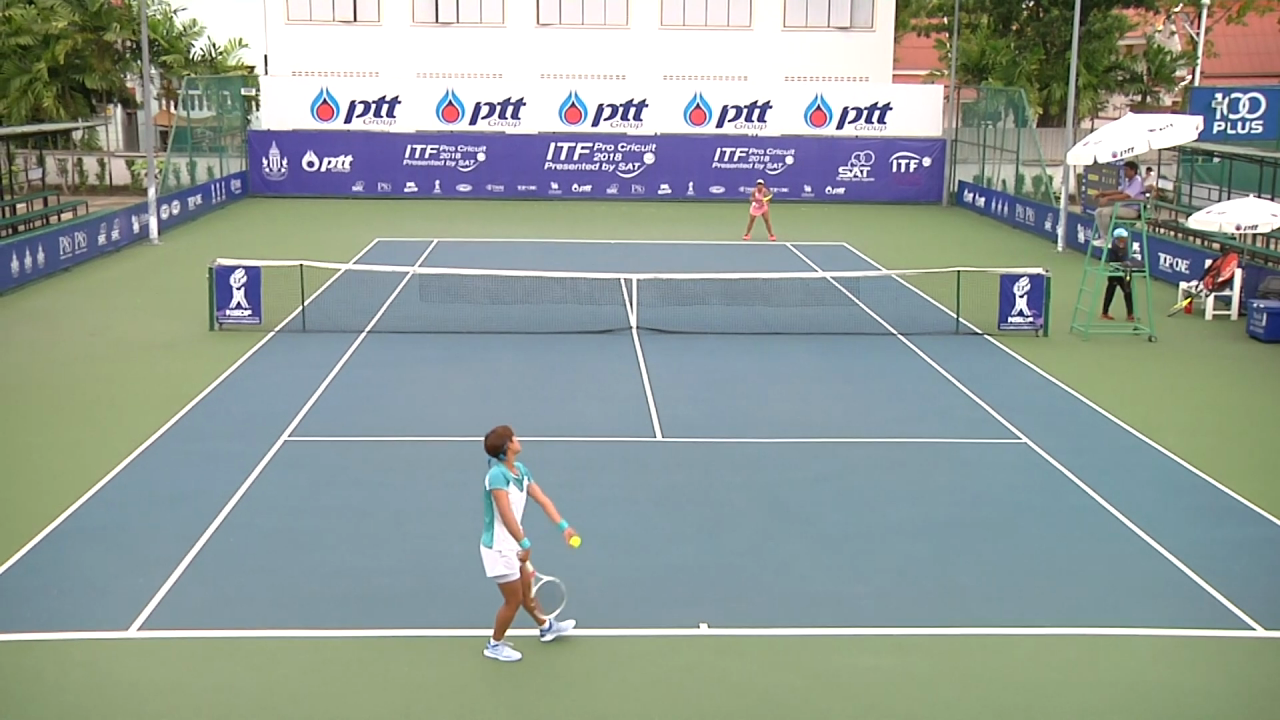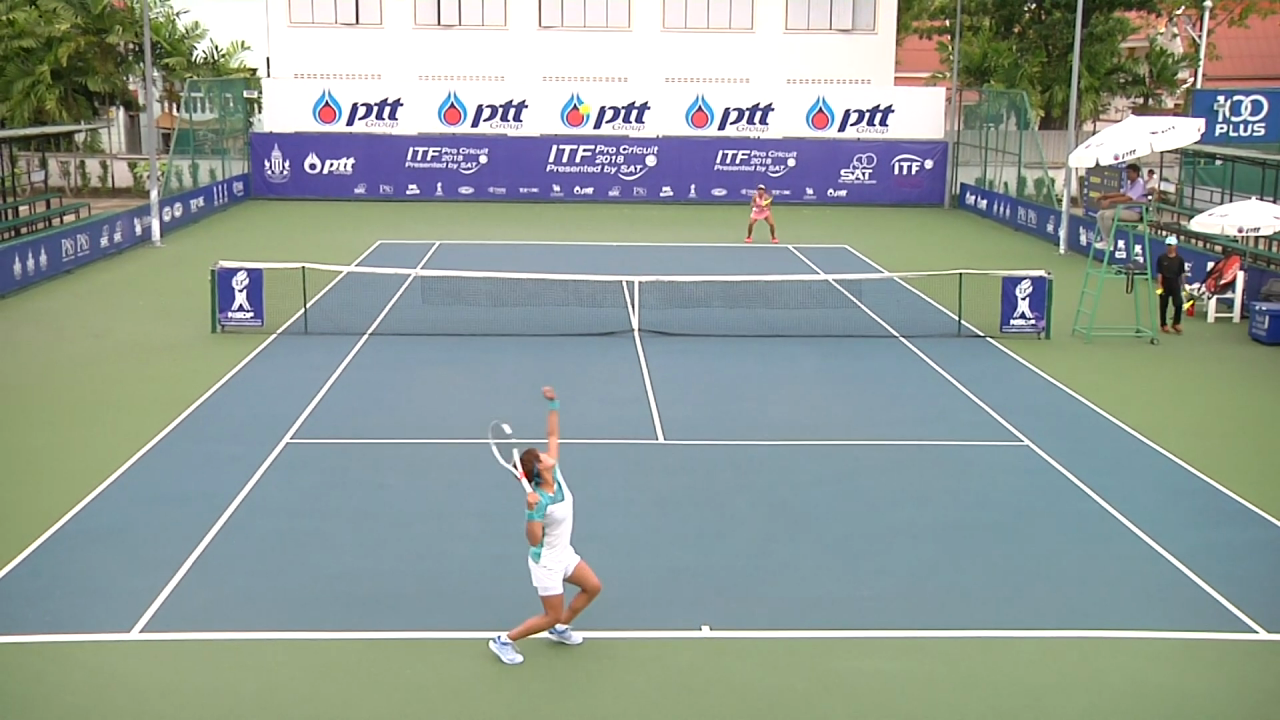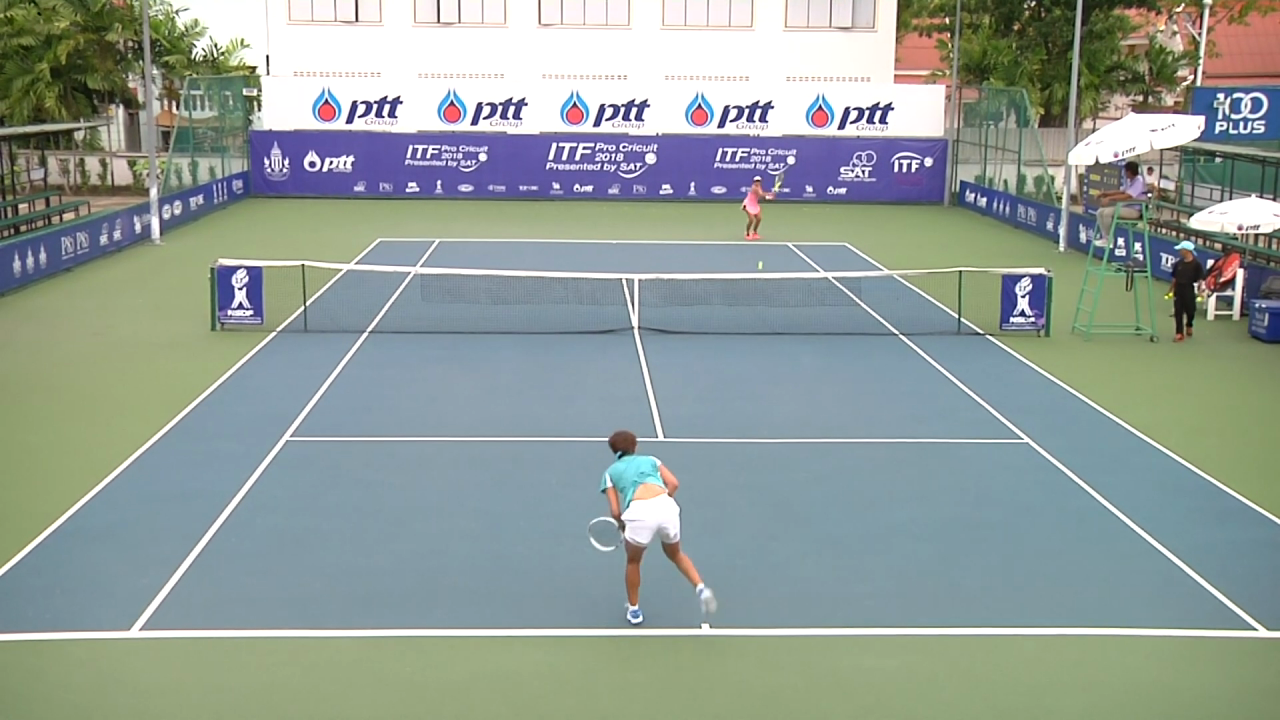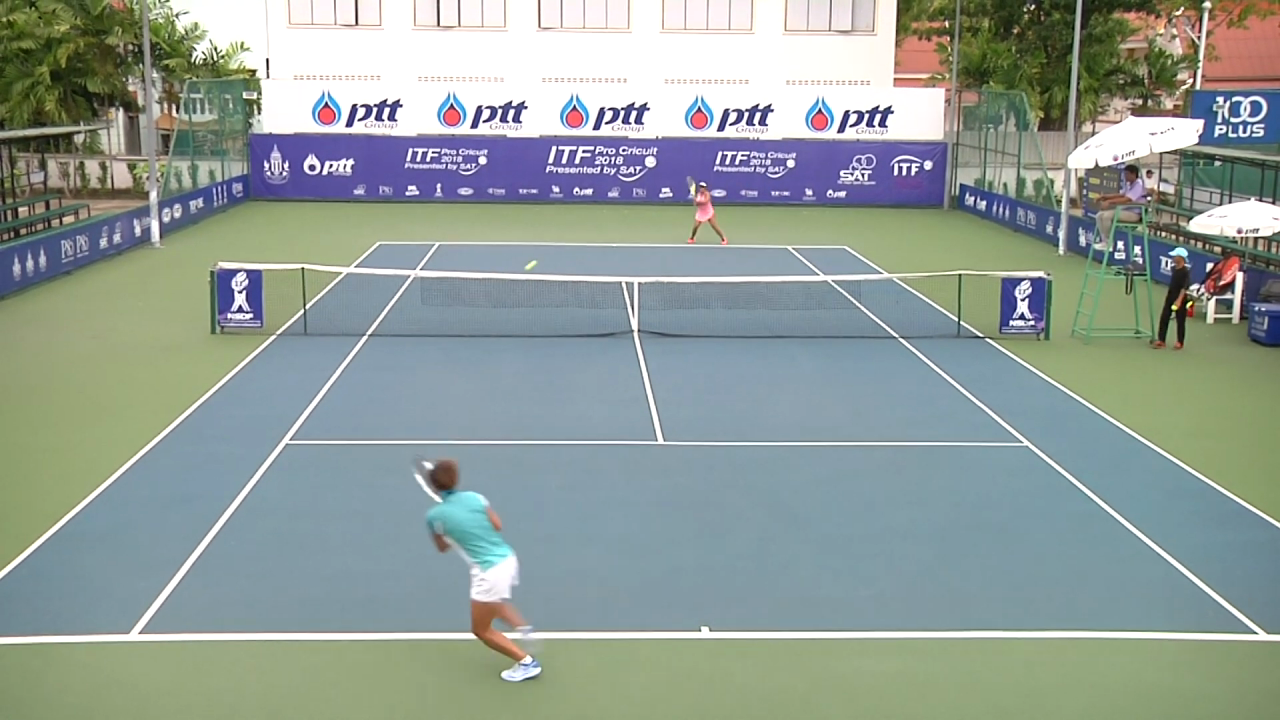
dt=1s
person 1, frame 1
left shoulder: (520, 470)
right shoulder: (496, 475)
left elbow: (542, 499)
right elbow: (507, 516)
left wrist: (563, 526)
right wrist: (525, 545)
left hip: (511, 545)
right hip: (498, 549)
left knee: (526, 589)
right knee: (513, 600)
left ankle: (546, 627)
right ankle: (494, 645)
person 1, frame 2
left shoulder: (554, 475)
right shoulder: (539, 499)
left elbow: (552, 435)
right elbow: (534, 540)
left wrist: (553, 405)
right wrist: (531, 512)
left hip: (564, 554)
right hip: (546, 562)
left knee: (593, 587)
right knee: (551, 616)
left ankle: (561, 629)
right ankle: (504, 641)
person 1, frame 3
left shoulder: (610, 472)
right shoulder: (649, 460)
left elbow: (615, 512)
right elbow: (673, 484)
left wrist: (623, 525)
left hip: (639, 513)
right hip: (666, 507)
left knee: (633, 562)
right knee: (675, 555)
left ankle: (634, 610)
right ankle: (701, 590)
person 1, frame 4
left shoulder: (435, 515)
right shoulder: (475, 498)
left elbow: (442, 547)
left hip: (491, 571)
right hip: (507, 559)
left knee: (481, 630)
right knee: (493, 602)
left ankle: (527, 663)
right ankle: (522, 628)
